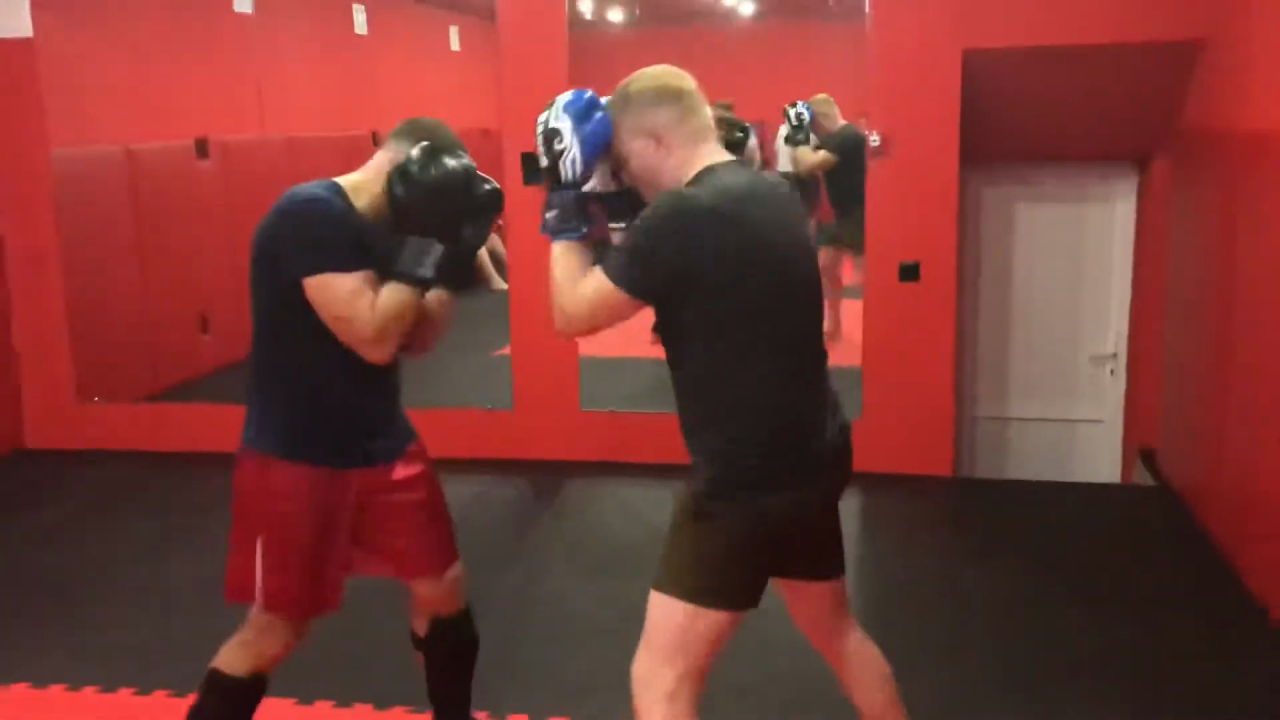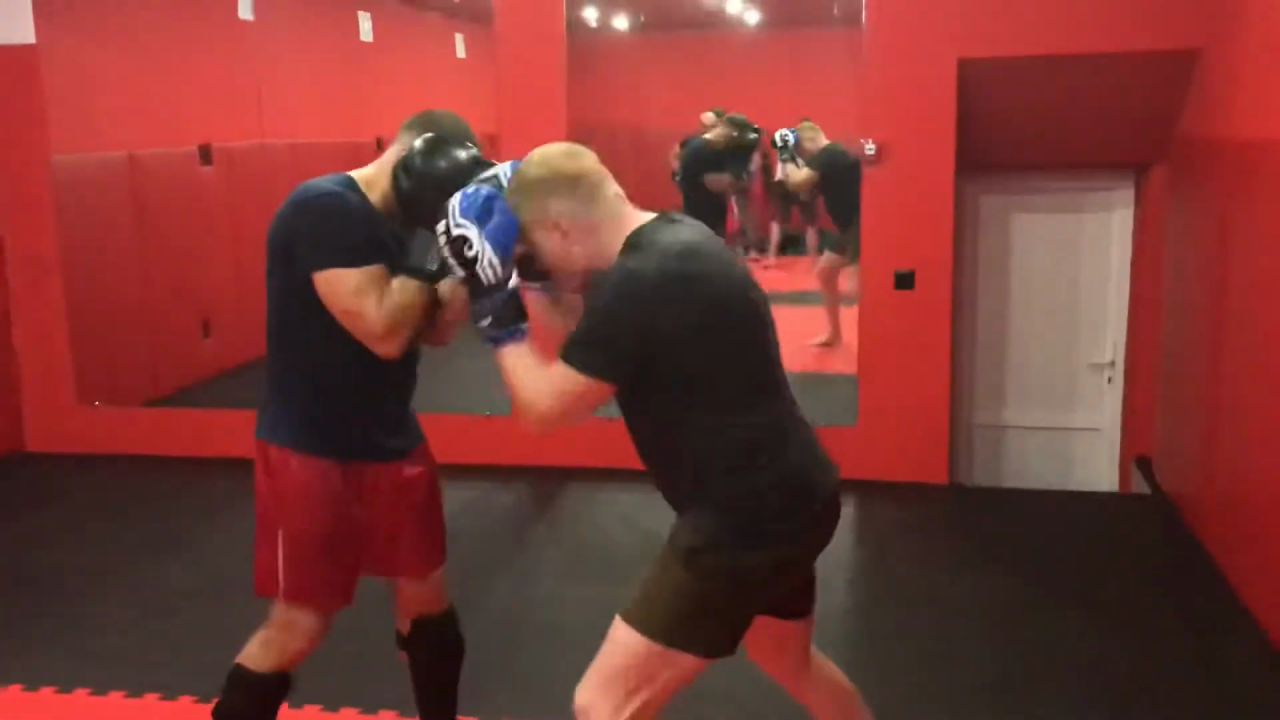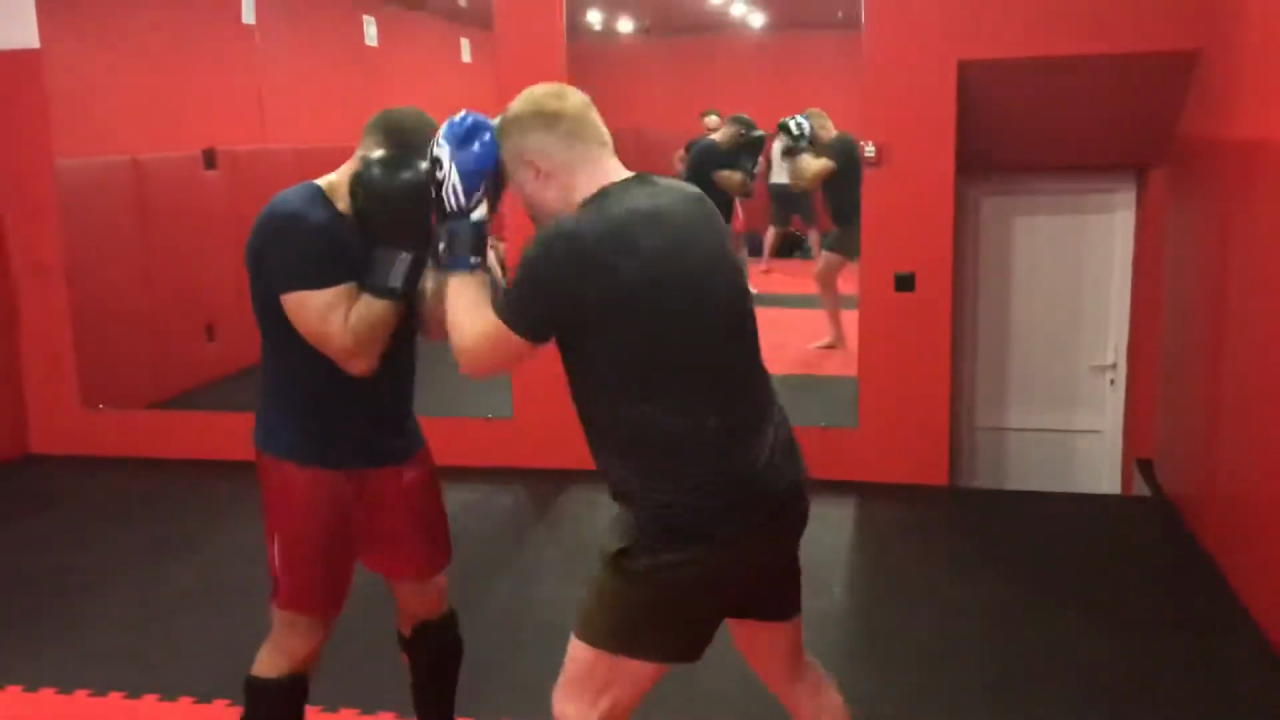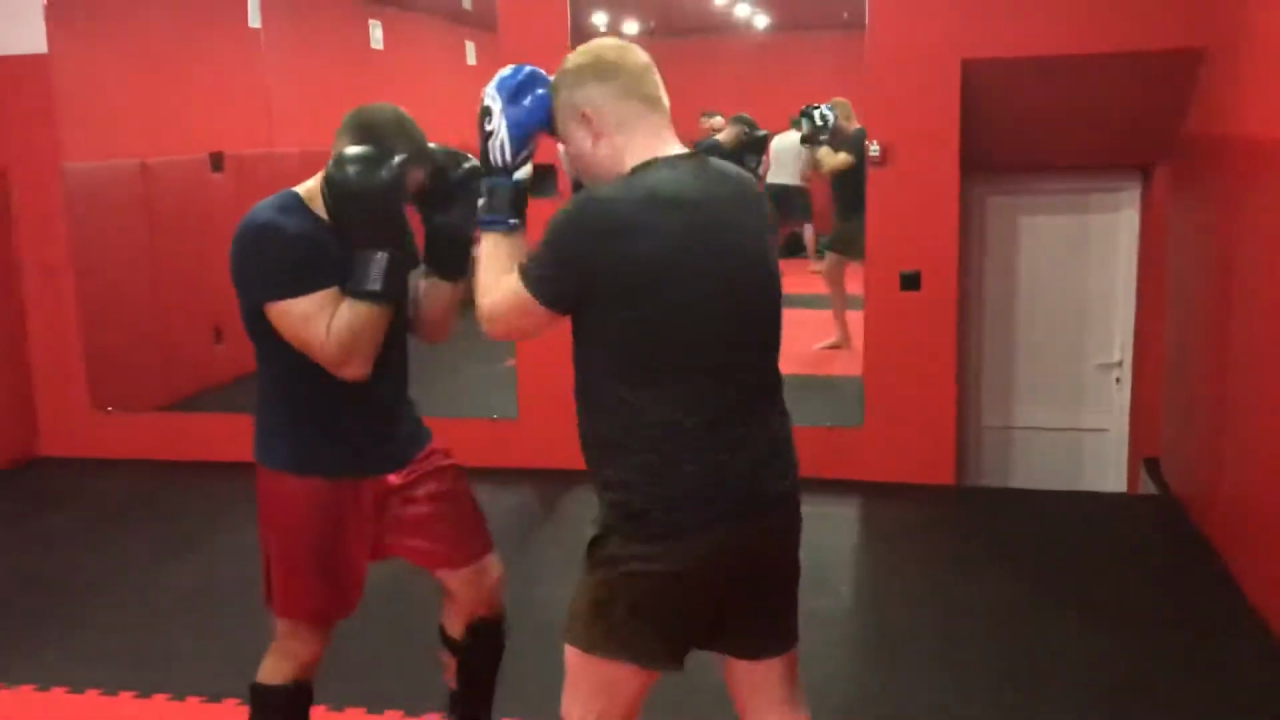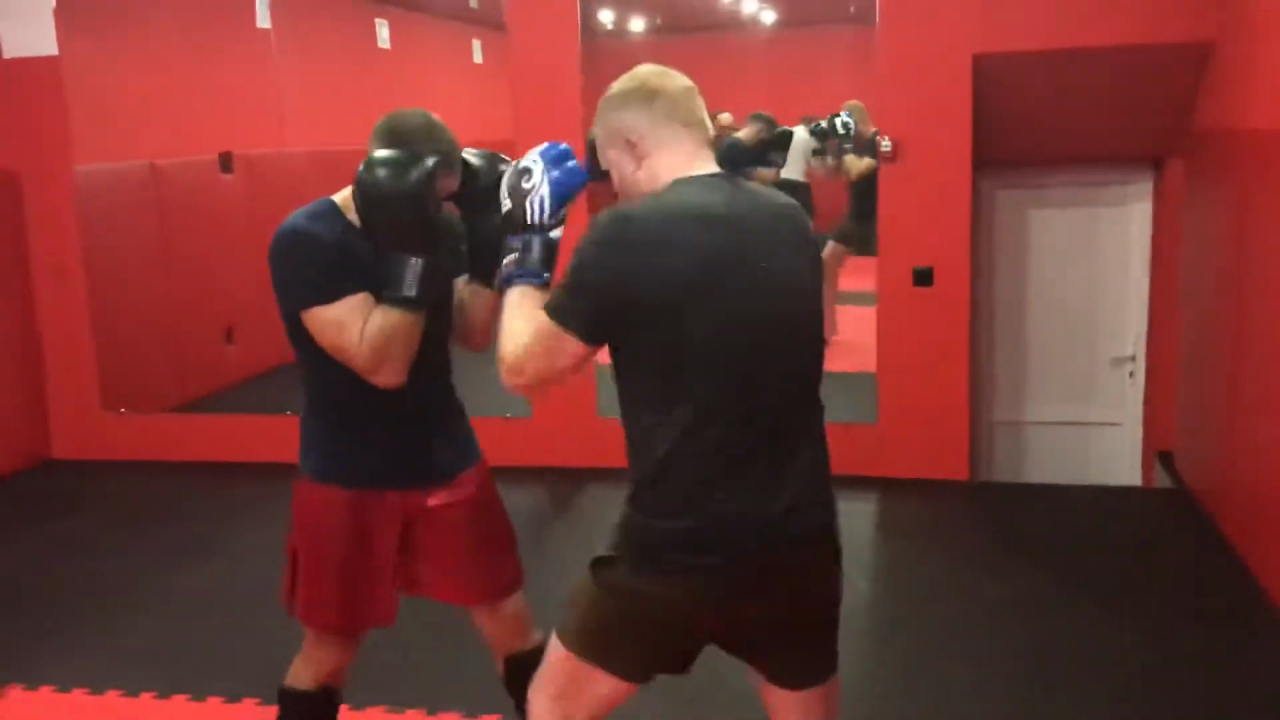
dt=0.2s
person 1, frame 1
left shoulder: (688, 216)
right shoulder: (763, 193)
left elbow: (573, 313)
left wrist: (565, 203)
right wrist: (588, 200)
left hip: (747, 475)
right hip: (812, 456)
right knee: (830, 626)
person 1, frame 2
left shoulder: (639, 285)
right shoulder: (683, 238)
left elbow: (547, 406)
left wrist: (495, 308)
right wrist: (551, 287)
left hip: (742, 519)
right hip: (795, 498)
right knee: (789, 658)
person 1, frame 3
left shoulder: (572, 247)
right shoulder: (688, 205)
left elbow: (476, 352)
left wrist: (459, 232)
left hip: (687, 522)
right hip: (772, 492)
right knee: (787, 667)
person 1, frame 4
left shoulder: (600, 218)
right shoulder: (741, 191)
left elbow: (500, 319)
left wrist: (499, 189)
left hip: (663, 523)
right hip: (765, 506)
person 1, frame 5
left shoulder: (631, 236)
right shoulder: (787, 220)
left elbow: (522, 369)
left wrist: (523, 256)
left hip: (674, 552)
right hip: (798, 540)
person 2, frame 1
left shoulder: (391, 225)
right shoulder: (311, 216)
left elbow: (420, 338)
right elbow: (375, 339)
left wrist: (460, 251)
right wrist: (428, 243)
left hip: (381, 443)
right hip: (294, 455)
left knee: (442, 591)
right knee: (273, 629)
person 2, frame 2
left shoulder: (406, 216)
right shoulder: (323, 210)
left elbow: (439, 328)
right elbow: (384, 334)
right wrist: (427, 233)
left hip: (392, 439)
right hip: (309, 447)
left knee: (426, 594)
right knee: (299, 624)
person 2, frame 3
left shoulder: (386, 219)
right shoulder: (293, 224)
left elbow: (433, 322)
right elbow: (355, 352)
right wrist: (394, 247)
left hip: (394, 443)
right hip: (310, 457)
left knee: (425, 595)
right knee: (301, 631)
person 2, frame 4
left shoulder: (380, 221)
right shoulder: (271, 234)
left elbow: (430, 326)
right elbow: (347, 358)
left wrist: (451, 233)
right wrist: (374, 248)
left hip: (399, 443)
right hip: (310, 465)
left knee: (479, 582)
right knee: (302, 639)
person 2, frame 5
left shoulder: (432, 225)
right shoulder: (307, 241)
left elbow: (475, 335)
right elbow: (383, 364)
left wrist: (489, 239)
right wrist: (408, 252)
left hip: (445, 459)
right hip: (347, 476)
left knee: (509, 621)
right knee: (329, 647)
person 3, frame 1
left shoulder: (846, 138)
right shoulder: (837, 137)
left elbow: (808, 165)
right elbow: (807, 165)
left wrist: (799, 137)
right wrist: (799, 139)
left hip: (859, 215)
right hip: (846, 214)
left knee: (865, 276)
right knee: (826, 265)
right ankle: (833, 326)
person 3, frame 2
left shoulder: (829, 156)
right shoulder: (827, 156)
left elbow: (795, 183)
right elbow: (802, 190)
left hip: (863, 225)
right hip: (849, 226)
left knee: (859, 287)
right knee: (824, 273)
right ankle: (834, 333)
person 3, frame 3
left shoulder: (842, 145)
right shoulder: (826, 148)
left elbow: (812, 174)
right elbow: (804, 182)
left wrist: (802, 144)
right wrist: (793, 152)
left hip: (861, 222)
right hip: (845, 223)
right knee: (822, 273)
right ankle: (837, 335)
person 3, frame 4
left shoulder: (861, 140)
right shoulder: (839, 139)
left elbow: (829, 167)
right elbow: (816, 165)
left wrist: (822, 134)
right wrist: (811, 136)
left hip: (863, 220)
right hip: (846, 218)
right knee: (831, 273)
right ankle: (843, 335)
person 3, frame 5
left shoulder: (878, 143)
right shoulder: (852, 141)
left elbow: (855, 172)
left wrist: (844, 141)
right wrist: (832, 145)
left hip: (881, 219)
right hip: (858, 215)
right knee: (827, 262)
right ankle: (828, 325)
